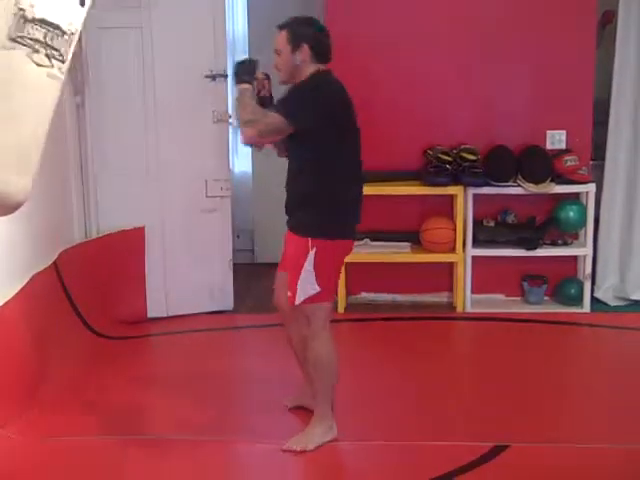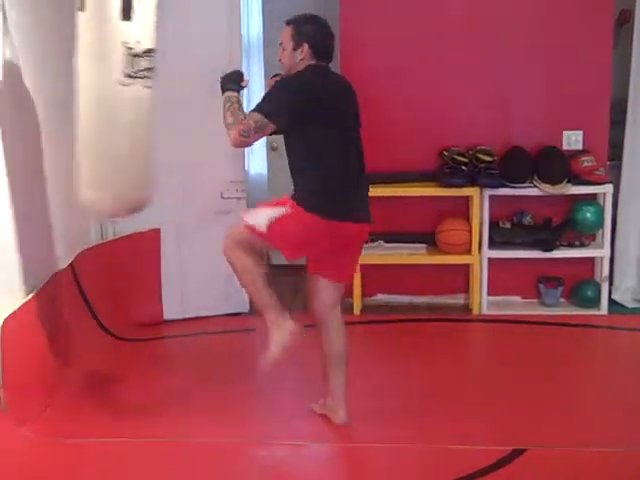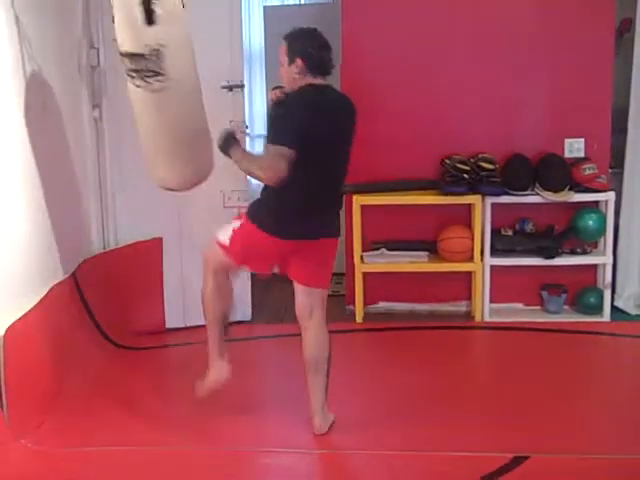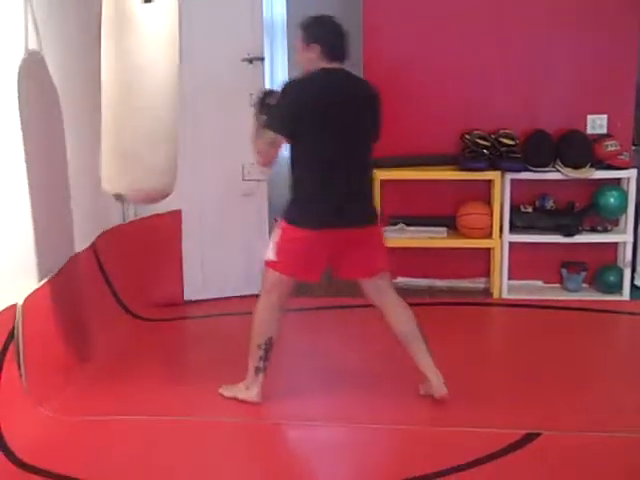
dt=0.5s
person 1, frame 1
left shoulder: (315, 93)
right shoulder: (318, 92)
left elbow: (255, 134)
right elbow: (283, 142)
left wrist: (244, 85)
right wrist: (266, 101)
left hip: (320, 226)
right hip: (316, 221)
left knee: (311, 322)
right knee: (287, 304)
left ankle: (324, 422)
right ankle: (315, 393)
person 1, frame 2
left shoulder: (296, 86)
right shoulder: (337, 87)
left elbow: (240, 135)
left wrist: (230, 92)
left hip: (317, 210)
right hip: (352, 216)
left knee: (236, 241)
right knee: (327, 308)
left ankle: (278, 321)
right ankle: (336, 403)
person 1, frame 3
left shoulder: (291, 107)
right shoulder: (345, 108)
left elbow: (272, 172)
left wrist: (234, 147)
left hip: (273, 224)
right hip: (322, 230)
left knee: (214, 262)
right knee: (313, 317)
left ankle: (218, 362)
right ankle: (319, 413)
person 1, frame 4
left shoulder: (297, 92)
right shoulder: (368, 94)
left elbow: (264, 155)
left wrist: (263, 115)
left hip: (308, 218)
right hip: (360, 218)
left knee: (272, 295)
right knee: (384, 295)
left ankle: (253, 383)
right ankle: (433, 378)
